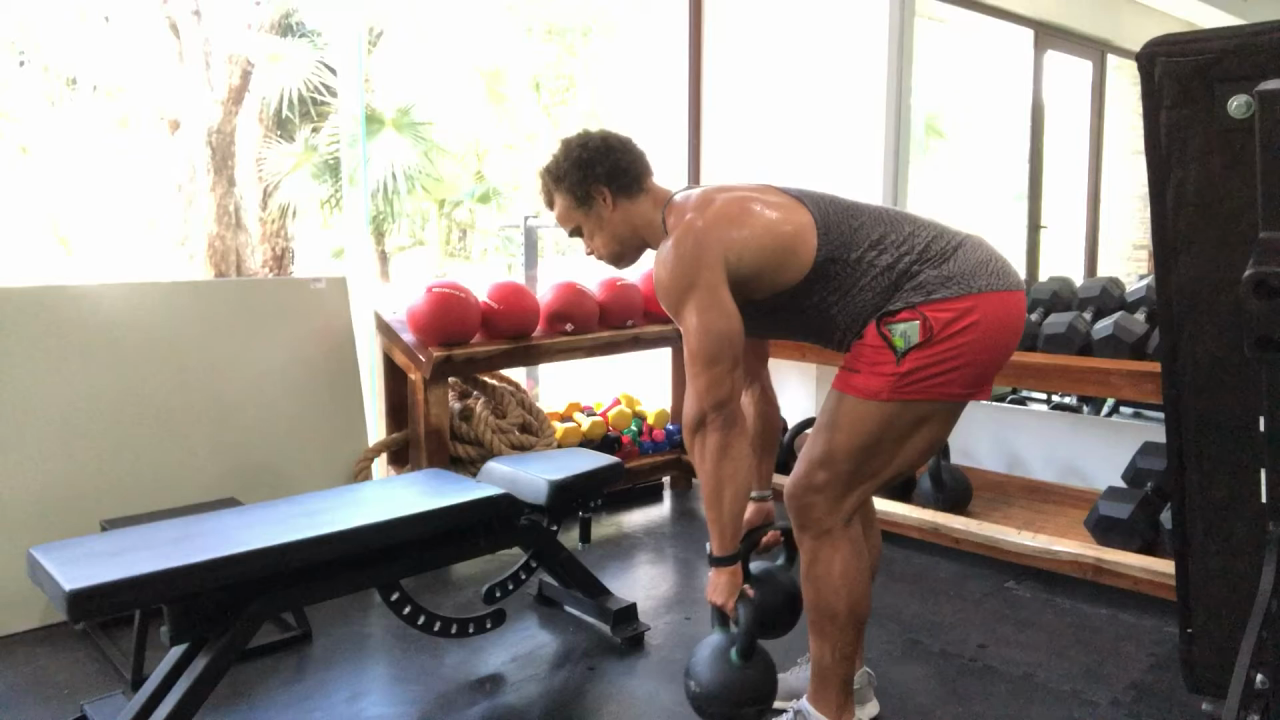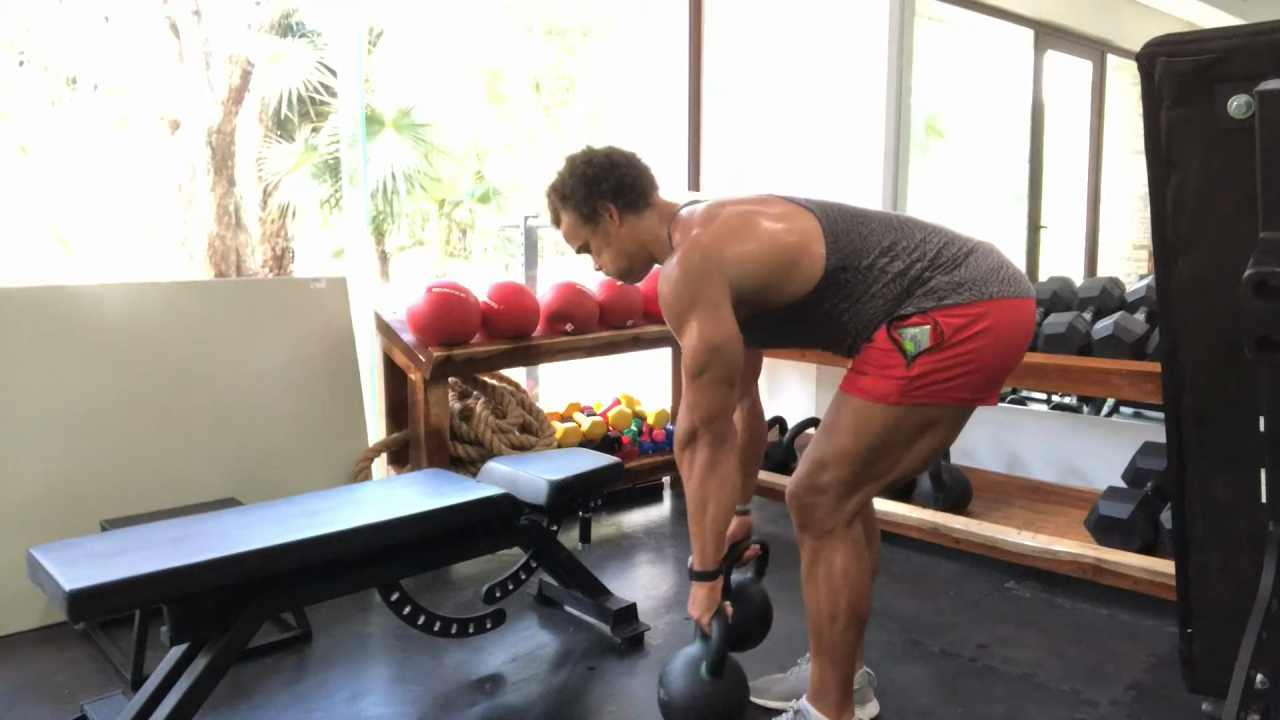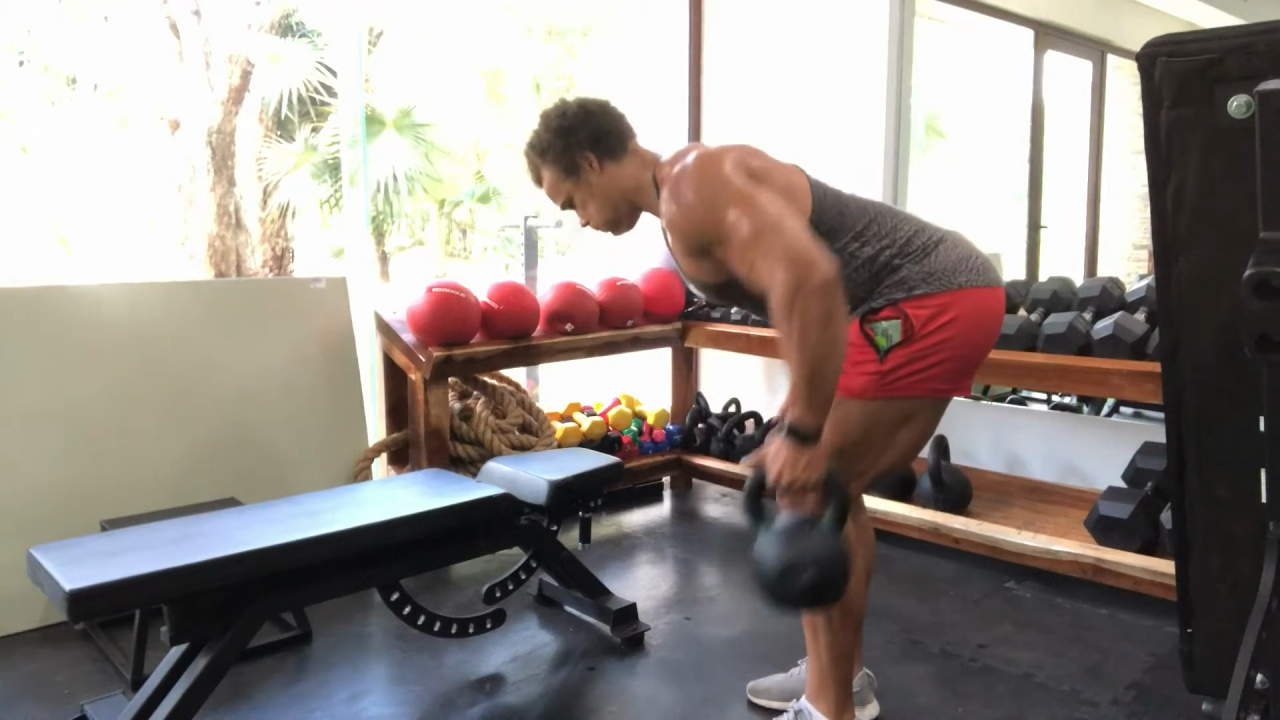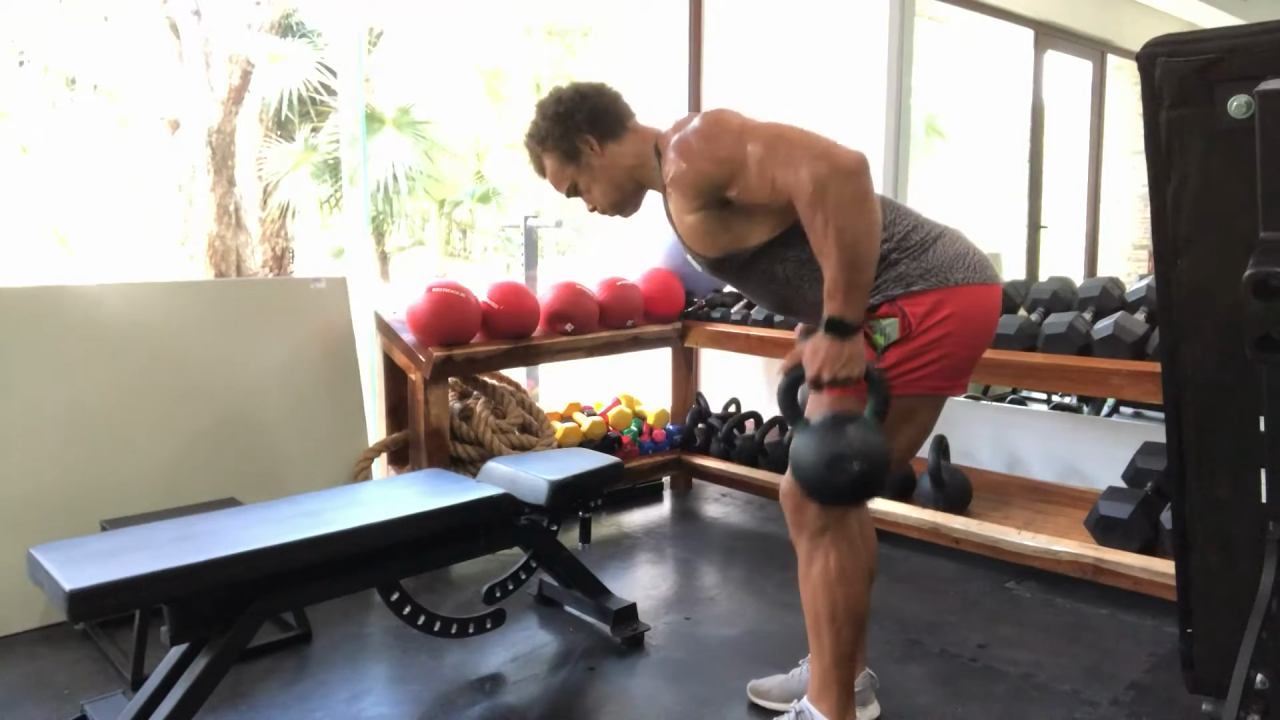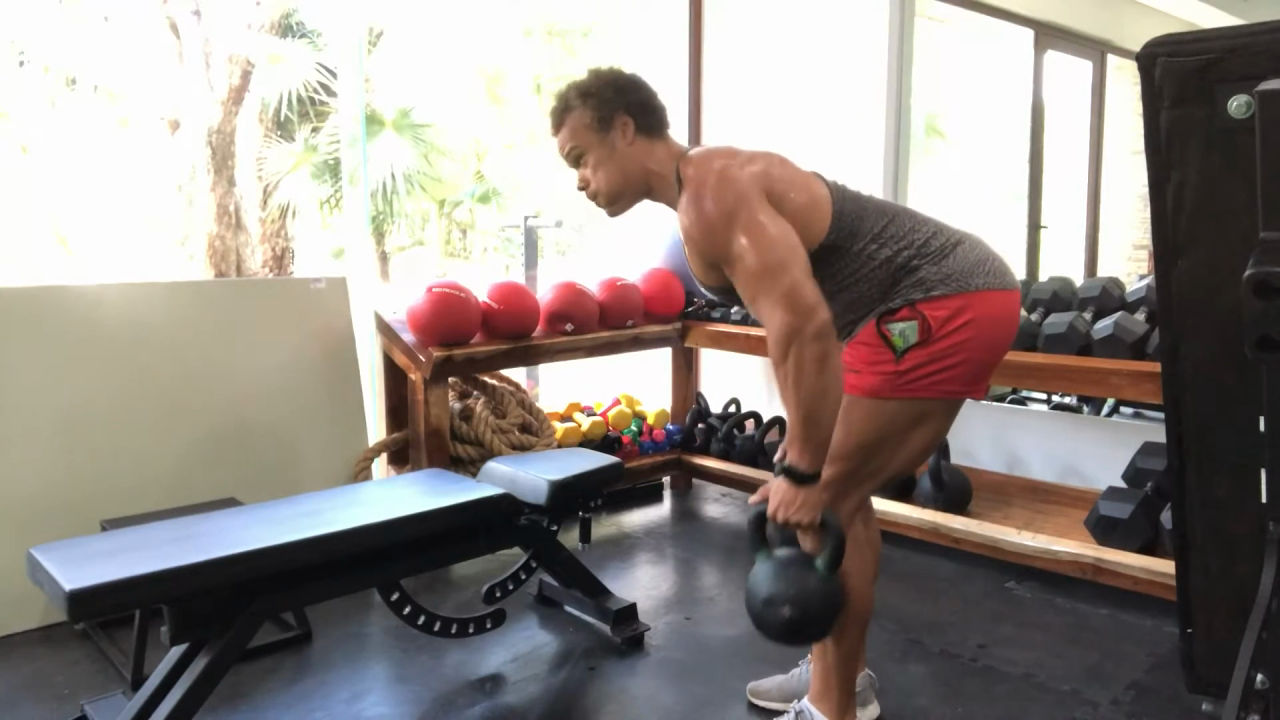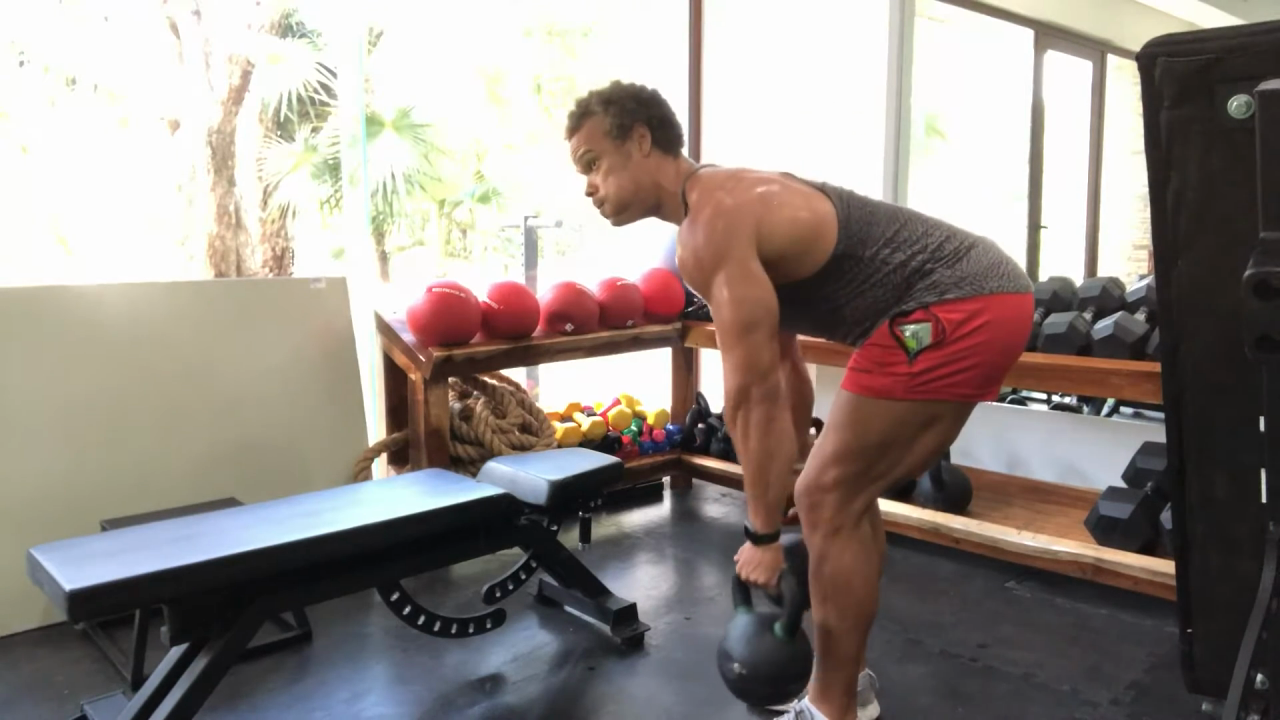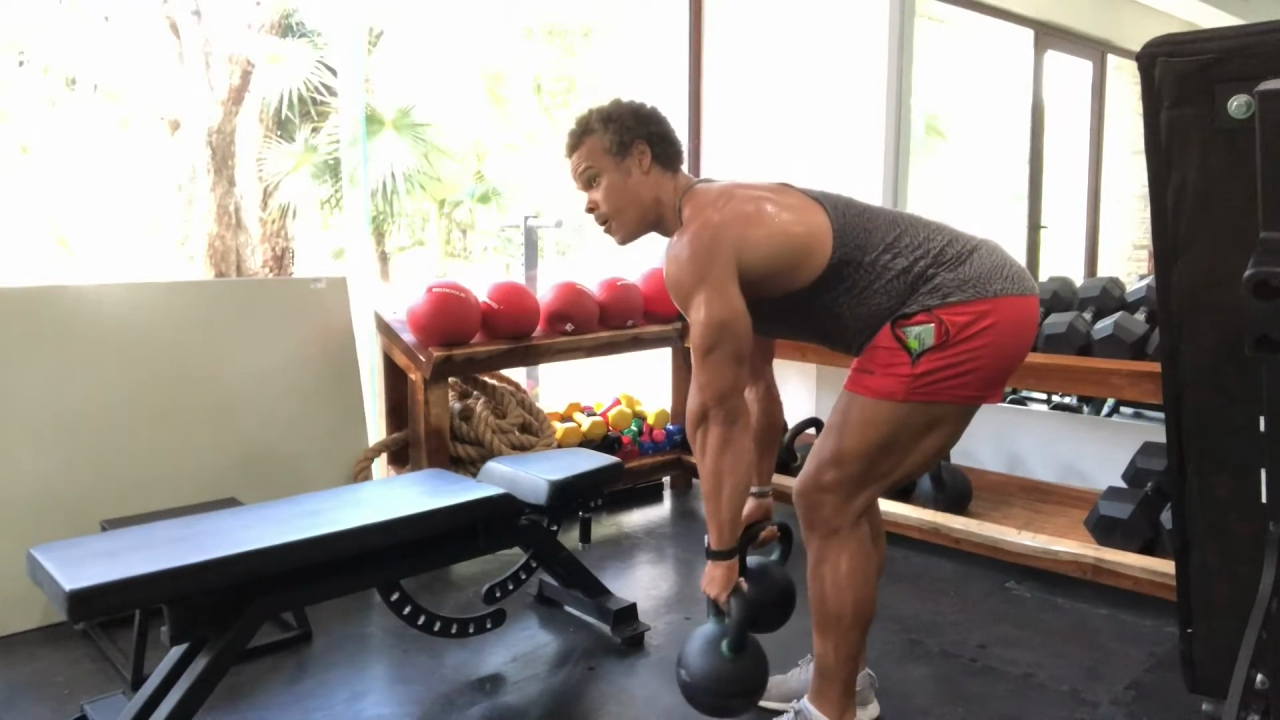
dt=0.5s
person 1, frame 1
left shoulder: (685, 251)
right shoulder: (708, 225)
left elbow: (710, 417)
right elbow: (750, 387)
left wrist: (723, 558)
right wrist: (758, 496)
left hip: (949, 308)
right hip: (971, 293)
left knee: (818, 500)
right knee: (840, 491)
person 1, frame 2
left shoulder: (690, 266)
right shoulder: (712, 238)
left elbow: (701, 432)
right elbow: (739, 403)
left wrist: (704, 573)
right wrist: (740, 511)
left hip: (958, 314)
right hip: (979, 300)
left knee: (819, 502)
right knee: (838, 492)
person 1, frame 3
left shoulder: (689, 190)
right shoulder: (689, 197)
left elbow: (810, 280)
right elbow: (801, 276)
left wrist: (801, 436)
right wrist: (800, 421)
left hip: (928, 304)
right hip: (947, 291)
left knee: (809, 500)
right knee: (826, 493)
person 1, frame 4
left shoulder: (692, 154)
right shoulder: (692, 174)
left elbow: (838, 170)
left wrist: (838, 331)
right wrist: (828, 328)
left hip: (926, 300)
right hip: (942, 289)
left knee: (812, 502)
right knee: (832, 494)
person 1, frame 5
left shoulder: (710, 197)
right shoulder: (711, 186)
left elbow: (802, 329)
right elbow: (800, 320)
left wrist: (801, 474)
right wrist: (807, 452)
left hip: (945, 305)
right hip: (964, 293)
left knee: (827, 498)
right knee: (838, 490)
person 1, frame 6
left shoulder: (708, 229)
right shoulder: (725, 205)
left elbow: (751, 393)
right elbow: (781, 366)
left wrist: (761, 535)
right wrist: (784, 485)
left hip: (958, 309)
right hip: (978, 295)
left knee: (829, 501)
right knee: (843, 493)
person 1, frame 7
left shoulder: (698, 244)
right shoulder: (724, 220)
left elbow: (715, 412)
right elbow: (755, 386)
left wrist: (720, 553)
right wrist: (757, 494)
left hip: (964, 311)
right hip: (984, 299)
left knee: (827, 501)
right knee: (844, 493)
